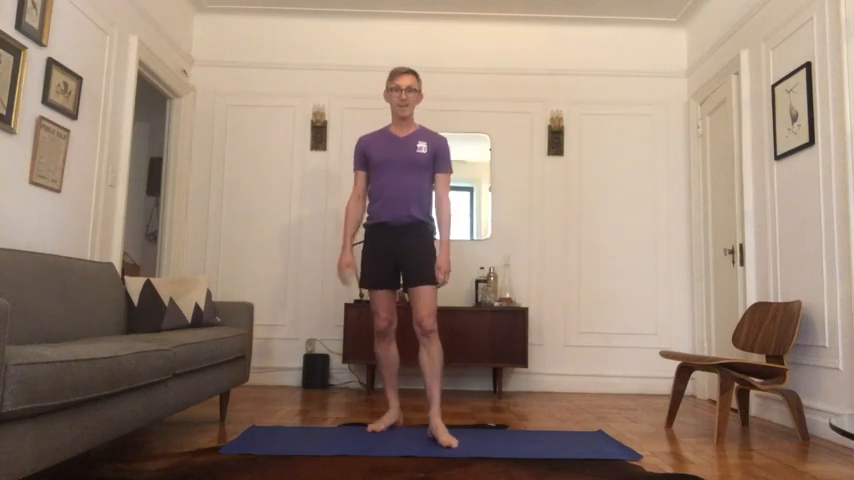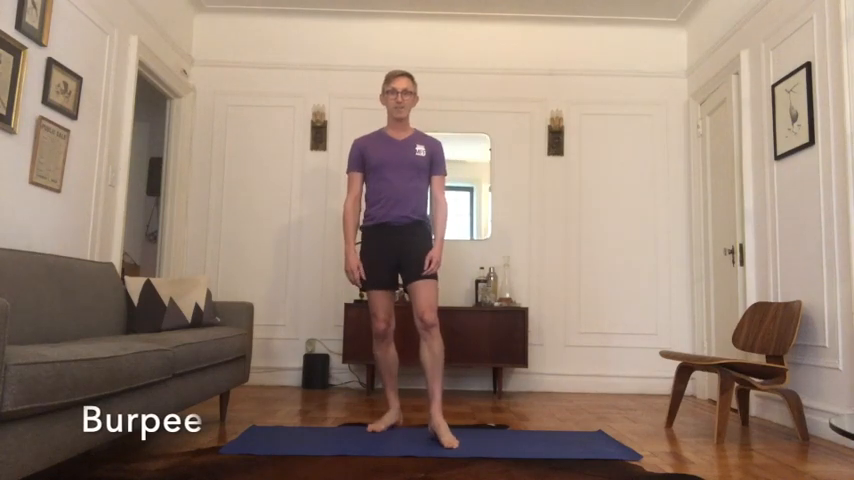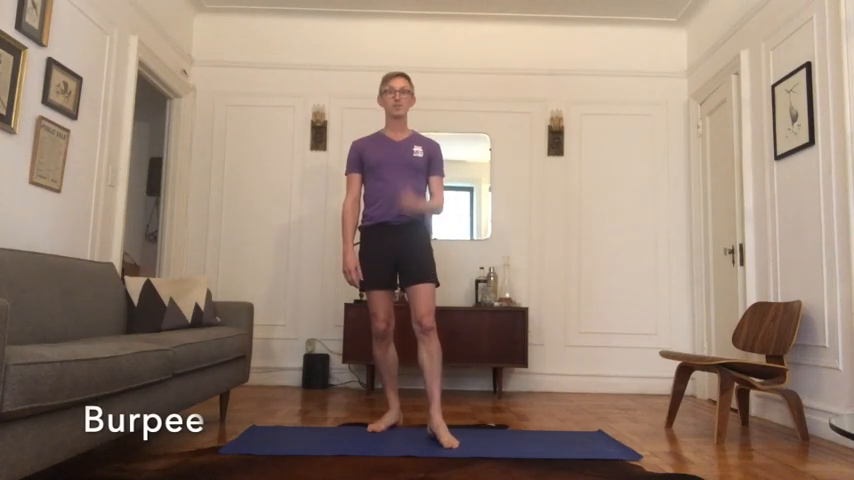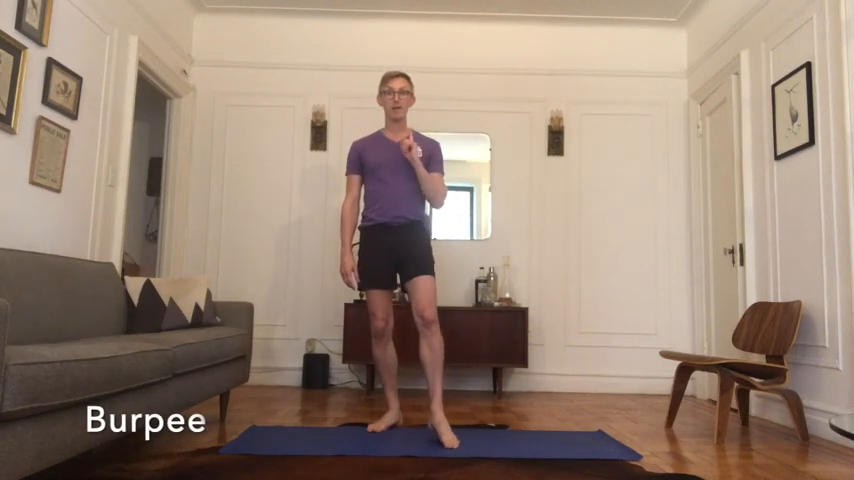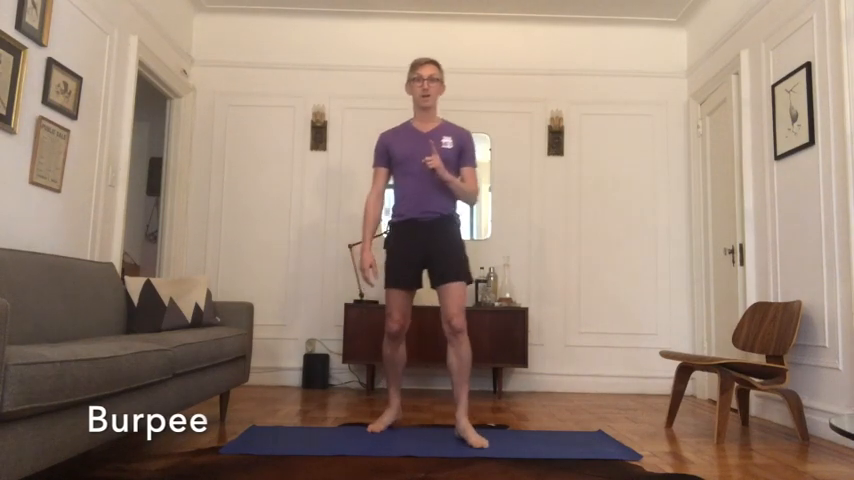
dt=0.7s
person 1, frame 1
left shoulder: (435, 143)
right shoulder: (367, 143)
left elbow: (443, 199)
right elbow: (357, 199)
left wrist: (444, 249)
right wrist: (346, 248)
left hip: (418, 236)
right hip: (378, 238)
left knee: (426, 325)
right knee: (383, 327)
left ankle: (435, 417)
right ankle: (393, 408)
person 1, frame 2
left shoulder: (431, 146)
right shoulder: (363, 145)
left elbow: (438, 200)
right elbow: (353, 200)
left wrist: (438, 244)
right wrist: (350, 250)
left hip: (416, 236)
right hip: (376, 237)
left knee: (428, 321)
right knee: (382, 329)
left ankle: (436, 414)
right ankle: (393, 408)
person 1, frame 3
left shoulder: (428, 147)
right shoulder: (361, 147)
left elbow: (439, 201)
right elbow: (351, 201)
left wrist: (421, 204)
right wrist: (348, 249)
left hip: (414, 236)
right hip: (375, 238)
left knee: (425, 324)
right knee: (381, 328)
left ankle: (435, 416)
right ankle: (393, 408)
person 1, frame 4
left shoulder: (428, 147)
right shoulder: (362, 147)
left elbow: (438, 199)
right elbow: (351, 201)
left wrist: (415, 161)
right wrist: (345, 251)
left hip: (414, 235)
right hip: (374, 238)
left knee: (427, 317)
right knee: (380, 327)
left ankle: (437, 411)
right ankle: (393, 408)
person 1, frame 5
left shoulder: (459, 136)
right shoulder: (389, 139)
left elbow: (472, 195)
right elbow: (376, 195)
left wrist: (444, 173)
right wrist: (366, 246)
left hip: (444, 232)
right hip: (403, 233)
left knee: (455, 326)
right knee: (394, 328)
left ankle: (462, 418)
right ankle: (394, 405)
